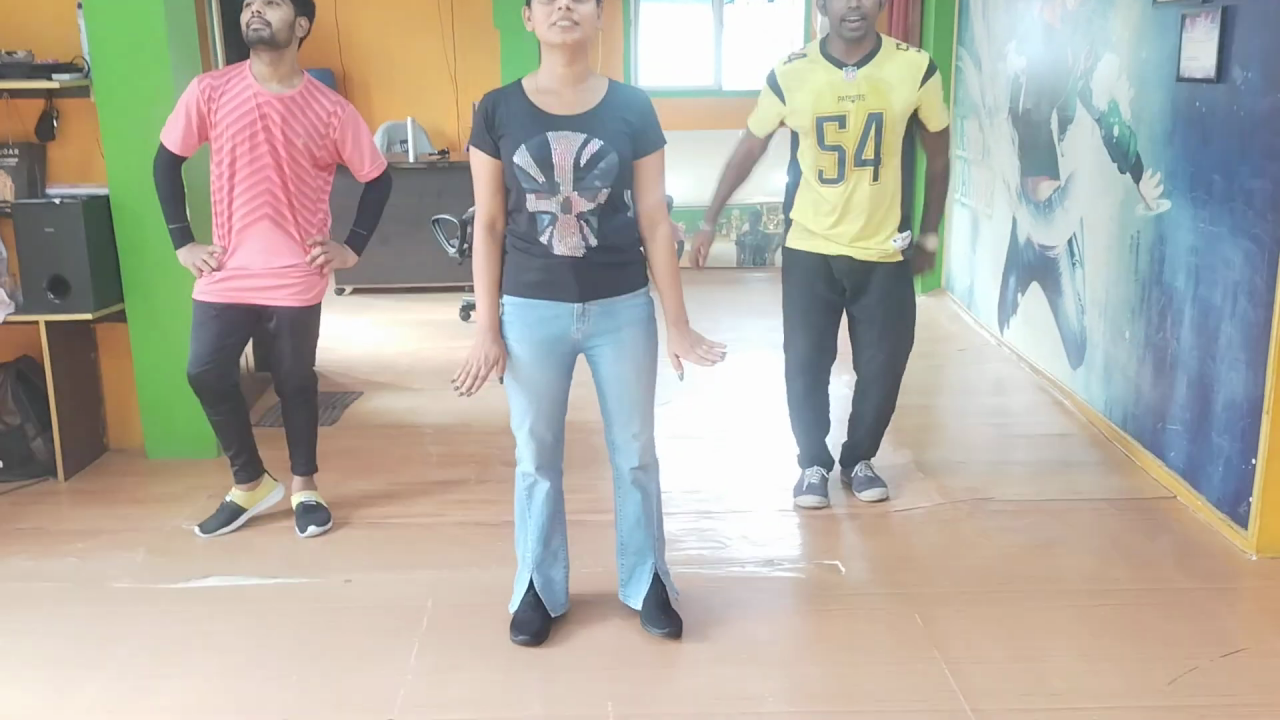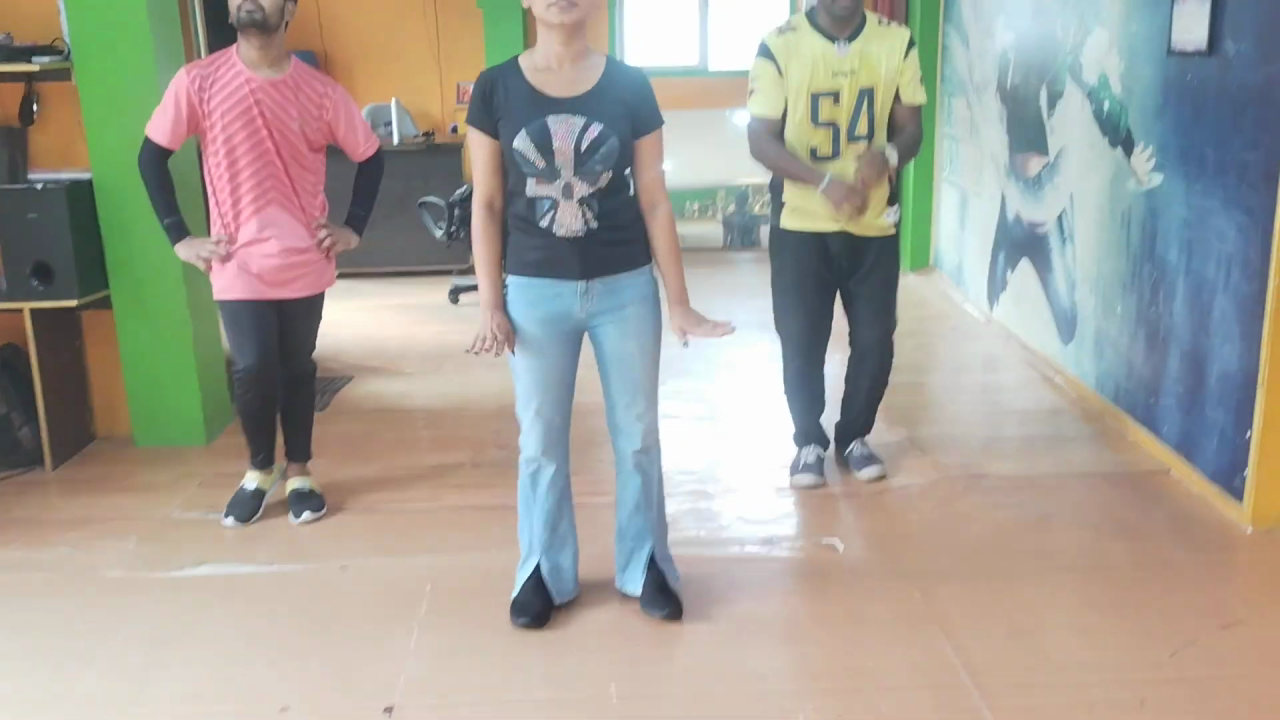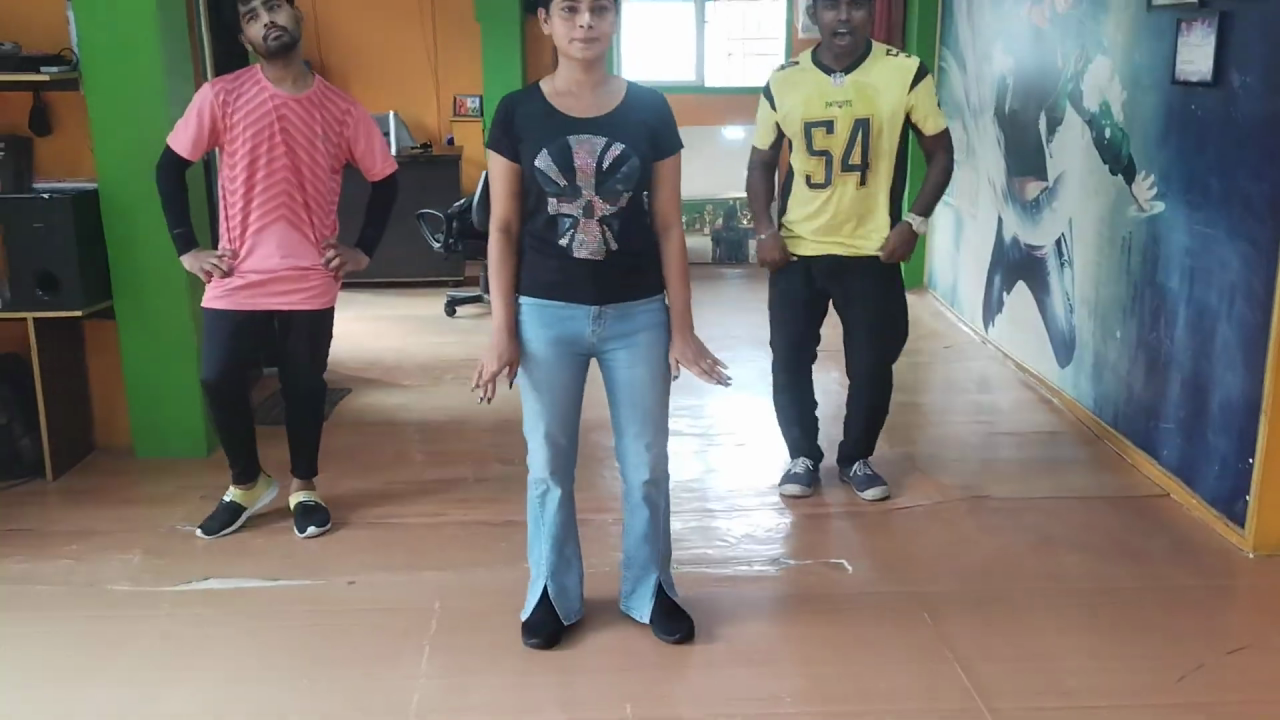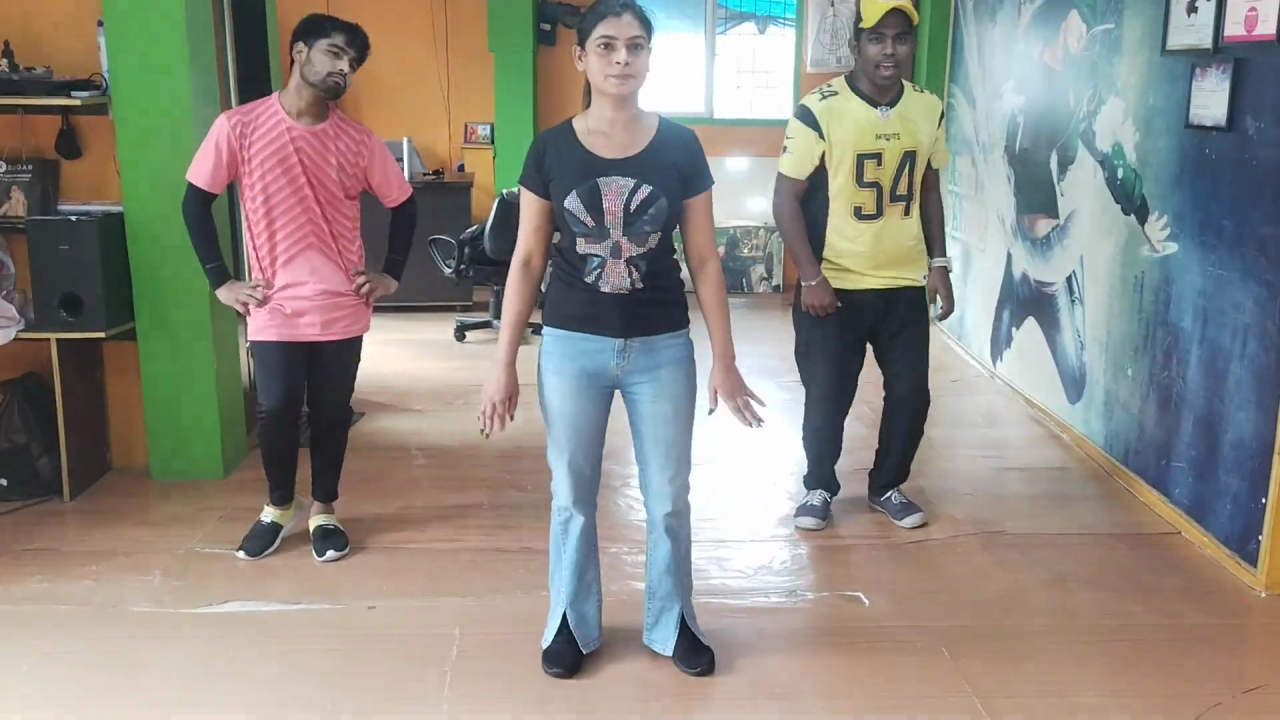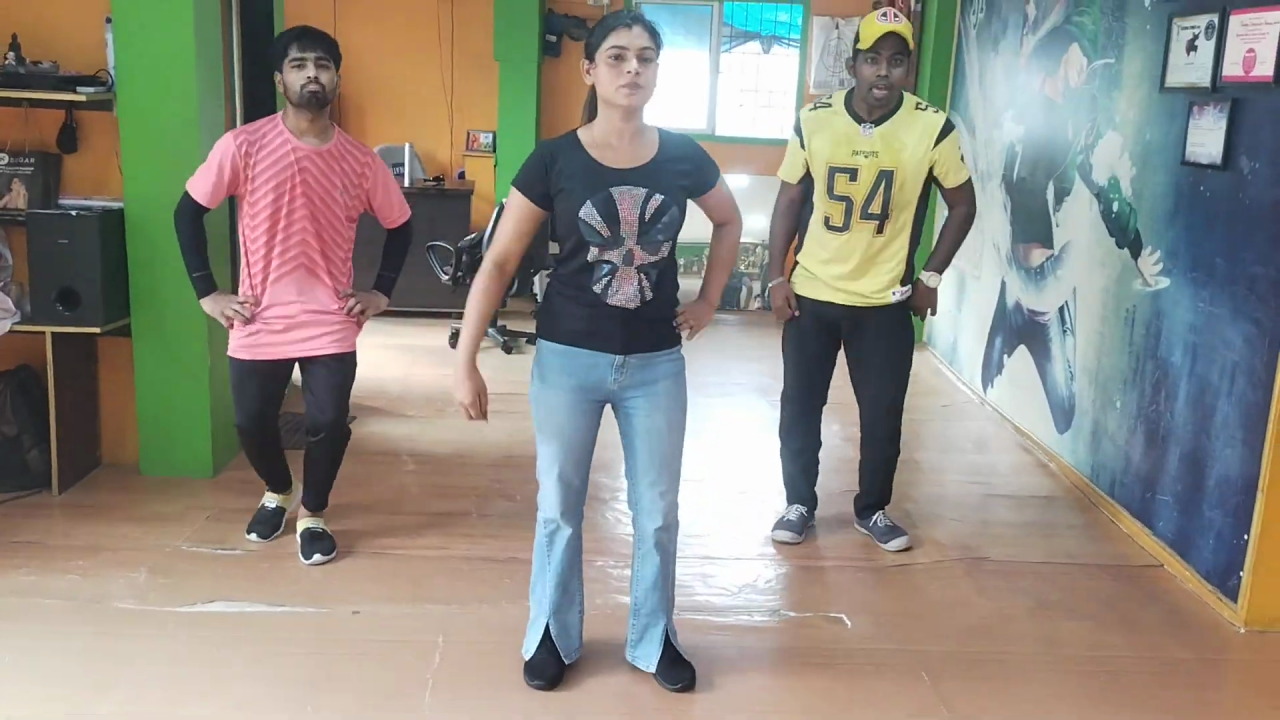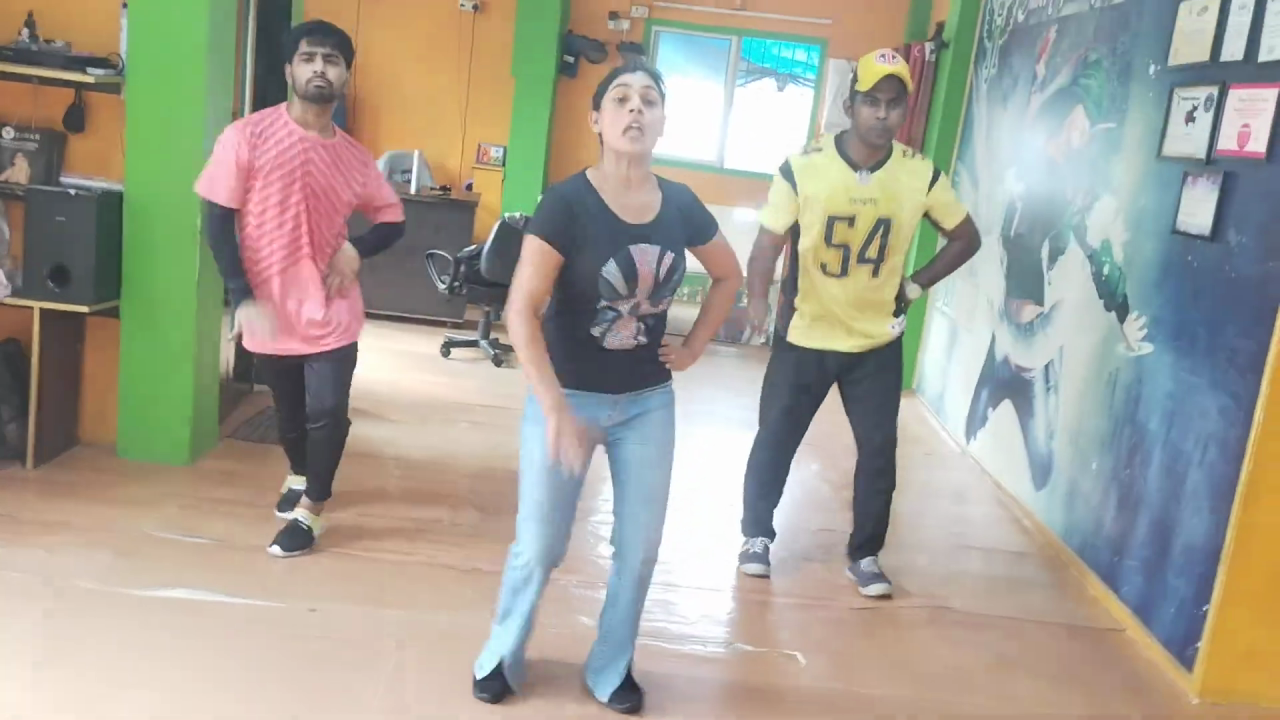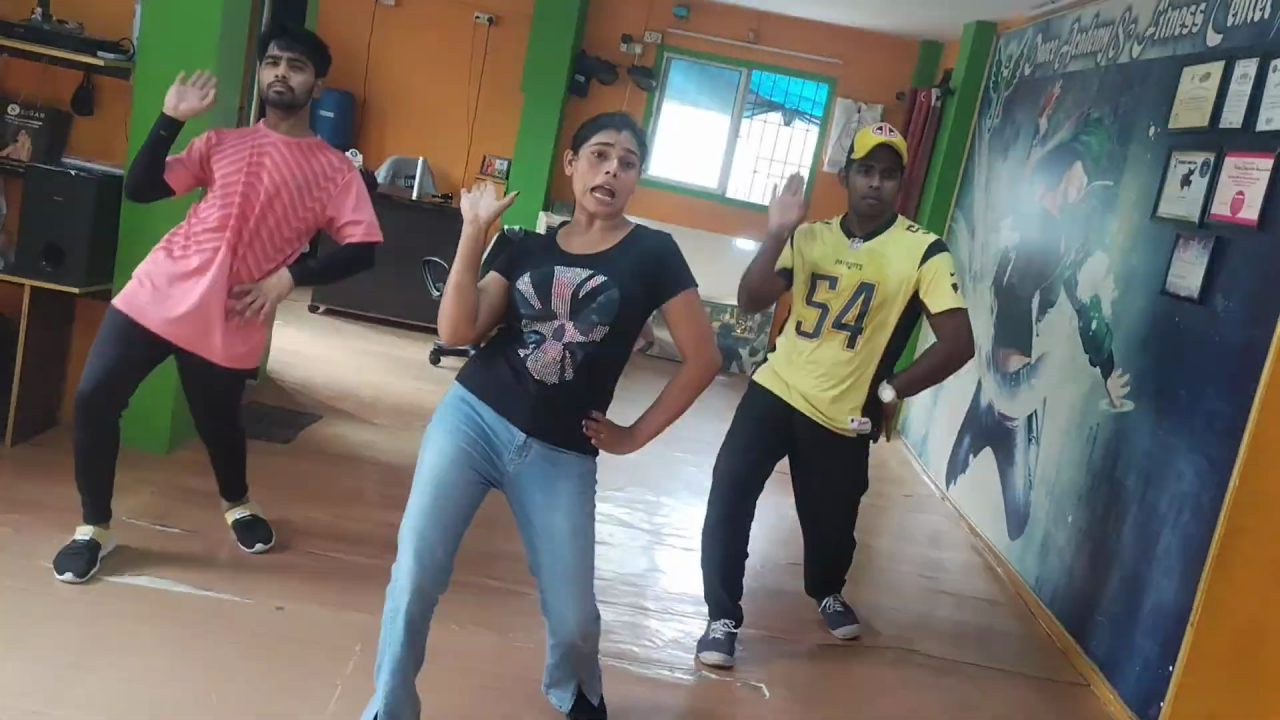
dt=0.5s
person 1, frame 1
left shoulder: (632, 107)
right shoulder: (498, 109)
left elbow: (654, 221)
right elbow: (488, 225)
left wrist: (677, 322)
right wrist: (486, 327)
left hip: (622, 308)
right hip: (532, 310)
left knee: (635, 452)
right knee: (536, 457)
left ankle: (647, 582)
right ankle: (538, 588)
person 1, frame 2
left shoulder: (630, 85)
right shoulder: (496, 88)
left elbow: (653, 199)
right elbow: (487, 204)
left wrist: (679, 299)
right wrist: (491, 304)
left hip: (625, 287)
right hip: (535, 290)
left knee: (637, 433)
right knee: (541, 439)
left ankle: (645, 565)
right ankle: (543, 571)
person 1, frame 3
left shoulder: (650, 109)
right shoulder: (517, 112)
left elbow: (668, 226)
right elbow: (504, 228)
left wrist: (682, 328)
right wrist: (502, 331)
left hip: (637, 314)
right hip: (547, 314)
left knee: (645, 462)
right knee: (548, 463)
left ankle: (651, 590)
right ankle: (551, 593)
person 1, frame 4
left shoulder: (680, 147)
right shoulder: (551, 150)
left elbow: (705, 259)
right elbow: (528, 261)
left wrist: (725, 361)
right wrist: (502, 363)
left hip: (661, 347)
right hip: (572, 345)
left knee: (668, 495)
right knee: (572, 493)
left ankle: (672, 622)
right ankle: (572, 622)
person 1, frame 5
left shoulder: (683, 156)
right shoulder: (554, 160)
left elbow: (729, 221)
right elbow: (499, 261)
left wrist: (709, 299)
right wrist: (465, 360)
left hip: (655, 363)
right hip: (568, 358)
left knee: (657, 510)
right knee: (560, 506)
left ankle: (655, 639)
right ankle: (553, 635)
person 1, frame 6
left shoulder: (682, 205)
right shoulder: (567, 204)
left elbow: (730, 278)
right elbow: (523, 314)
left wrist: (691, 347)
right wrist: (556, 414)
left hip: (645, 401)
right hip: (567, 394)
left knee: (640, 547)
right knee: (539, 547)
left ankle: (610, 667)
right ankle: (503, 654)
person 1, frame 7
left shoulder: (653, 253)
right shoulder: (527, 247)
left elbow: (703, 358)
right elbow: (456, 332)
left wrist: (636, 434)
right wrist: (474, 233)
left hip: (560, 454)
right hip: (473, 417)
left knee: (572, 616)
right knee: (416, 578)
person 2, frame 1
left shoulder: (330, 109)
right shoulder: (209, 92)
left elbow: (377, 177)
right elbow: (167, 161)
left wrist: (352, 246)
right wrist: (183, 242)
left hip: (295, 276)
right hip: (226, 270)
left knee: (295, 380)
right knee: (206, 373)
left ankle: (304, 487)
right ankle: (250, 483)
person 2, frame 2
left shoulder: (321, 91)
right shoulder: (197, 81)
left elbow: (370, 158)
right elbow: (151, 156)
left wrist: (353, 228)
right wrist: (180, 237)
left hip: (305, 259)
right hip: (239, 259)
left knee: (296, 365)
right knee: (253, 366)
left ankle: (298, 472)
right ankle: (259, 468)
person 2, frame 3
left shoulder: (341, 109)
right shoulder: (221, 97)
left elbow: (385, 179)
right elbow: (170, 166)
left wrist: (363, 249)
right wrist: (187, 248)
left hip: (311, 277)
right hip: (238, 274)
left knee: (304, 383)
right knee: (219, 378)
left ankle: (303, 487)
right ankle: (246, 484)
person 2, frame 4
left shoulder: (358, 141)
right shoulder: (237, 127)
left elbow: (403, 205)
right elbow: (195, 202)
left wrist: (391, 274)
right wrist: (220, 281)
left hip: (343, 303)
right hip: (275, 303)
left knee: (331, 410)
right knee: (276, 410)
left ankle: (323, 510)
right ankle: (279, 505)
person 2, frame 5
left shoulder: (360, 160)
right shoulder: (242, 146)
left elbow: (400, 225)
right elbow: (188, 212)
left wrist: (381, 292)
right wrist: (206, 292)
left hip: (330, 320)
right hip: (261, 320)
left knee: (328, 424)
right knee: (252, 423)
left ankle: (312, 514)
right ankle: (278, 490)
person 2, frame 6
left shoulder: (357, 159)
right shoulder: (247, 136)
left elbow: (392, 224)
right elbow: (218, 220)
left wrist: (354, 249)
right wrist: (245, 297)
left hip: (331, 312)
right hip: (268, 310)
left knee: (327, 415)
right knee: (291, 412)
left ankle: (308, 509)
right ankle: (299, 474)
person 2, frame 7
left shoulder: (334, 168)
right shoulder: (221, 143)
left elbow: (362, 248)
right elbow: (140, 190)
left wrist: (292, 274)
right wrist: (169, 121)
left hip: (232, 318)
right hip: (158, 293)
left knee: (217, 426)
right knee: (93, 400)
left ankle: (240, 506)
right ankle: (94, 527)
person 3, frame 1
left shoulder: (915, 67)
right shoulder: (790, 73)
left elbow: (937, 151)
right elbow: (749, 149)
left wrist: (929, 235)
right wrist: (709, 221)
left hip: (883, 252)
right hip: (810, 249)
left knee: (882, 367)
right knee: (805, 363)
left ankle: (859, 459)
right ankle: (813, 463)
person 3, frame 2
left shoulder: (896, 42)
right shoulder: (779, 47)
left elbow: (910, 130)
right elbow: (762, 140)
left wrist: (883, 157)
right wrist: (826, 182)
left hip: (874, 227)
right hip: (802, 226)
left knee: (874, 341)
right knee: (801, 341)
left ankle: (853, 436)
right ankle: (809, 442)
person 3, frame 3
left shoulder: (906, 72)
right shoulder: (782, 82)
left elbow: (940, 155)
right elbow: (760, 164)
left wrist: (913, 222)
right wrist: (764, 230)
left hip: (872, 253)
right hip: (798, 251)
left knee: (872, 366)
right knee: (789, 361)
left ankle: (856, 457)
right ankle: (803, 456)
person 3, frame 4
left shoulder: (928, 108)
right shoulder: (818, 111)
right elbow: (786, 199)
left wrist: (939, 262)
right wrist: (811, 279)
left hip: (905, 285)
right hip: (834, 285)
left knee: (910, 394)
right knee: (828, 396)
left ankle: (887, 485)
right ankle: (818, 487)
person 3, frame 5
left shoulder: (933, 127)
right shoulder: (812, 121)
left elbow: (962, 205)
right elbow: (789, 200)
left wrist: (930, 276)
right wrist: (776, 276)
left hip: (885, 302)
right hip: (811, 294)
left knee: (882, 412)
right knee: (800, 405)
left ankle: (872, 508)
right ankle: (799, 503)
person 3, frame 6
left shoulder: (922, 174)
right shoulder: (803, 167)
left elbow: (966, 239)
right elbow: (767, 246)
left wrist: (912, 285)
right wrist: (756, 298)
left hip: (876, 343)
right hip: (804, 339)
left knee: (879, 452)
right knee: (774, 442)
left ankle: (864, 552)
right ankle: (757, 534)
person 3, frame 7
left shoulder: (924, 250)
right shoulder: (808, 235)
left elbow: (958, 343)
right elbow: (752, 301)
left wrist: (888, 393)
right wrist: (775, 233)
left hip: (844, 418)
right hip: (773, 393)
left knee: (831, 531)
right knee: (729, 499)
left ankle: (826, 593)
right ankle: (722, 616)
person 4, frame 1
left shoulder: (1085, 53)
right shoulder: (1022, 49)
left elbow: (1112, 120)
left wrist: (1140, 179)
left hip: (1060, 211)
right hip: (1026, 206)
left knee: (1073, 326)
right knee: (1007, 316)
person 4, frame 2
left shoulder: (1073, 28)
right shoulder: (1015, 25)
left elbow: (1102, 95)
left wrist: (1130, 153)
left hip: (1050, 185)
right hip: (1016, 183)
left knee: (1064, 303)
right knee: (996, 292)
person 4, frame 3
left shoulder: (1075, 48)
right shoulder: (1013, 47)
left elbow: (1102, 122)
left wrist: (1132, 181)
left hip: (1048, 213)
right hip: (1013, 209)
left knee: (1062, 336)
right knee: (992, 322)
person 4, frame 4
left shoulder: (1088, 89)
right shoulder: (1026, 82)
left elbow: (1114, 160)
left wrist: (1144, 219)
left hip: (1059, 248)
right hip: (1022, 245)
left knee: (1073, 369)
right knee: (999, 357)
person 4, frame 5
left shoulder: (1087, 122)
right shoulder: (1028, 109)
left elbow: (1110, 194)
left wrist: (1137, 253)
left hip: (1053, 277)
right hip: (1017, 270)
left knee: (1060, 396)
right knee: (989, 379)
person 4, frame 6
left shoulder: (1087, 188)
right shoulder: (1031, 165)
left elbow: (1104, 260)
left wrist: (1124, 318)
left hip: (1041, 330)
right hip: (1008, 323)
left knee: (1038, 443)
right knee: (974, 425)
person 4, frame 7
left shoulder: (1080, 244)
right shoulder: (1027, 220)
left elbow: (1092, 317)
left wrist: (1109, 373)
left hip: (1026, 383)
right hip: (995, 371)
left knee: (1017, 493)
right knee: (956, 469)
